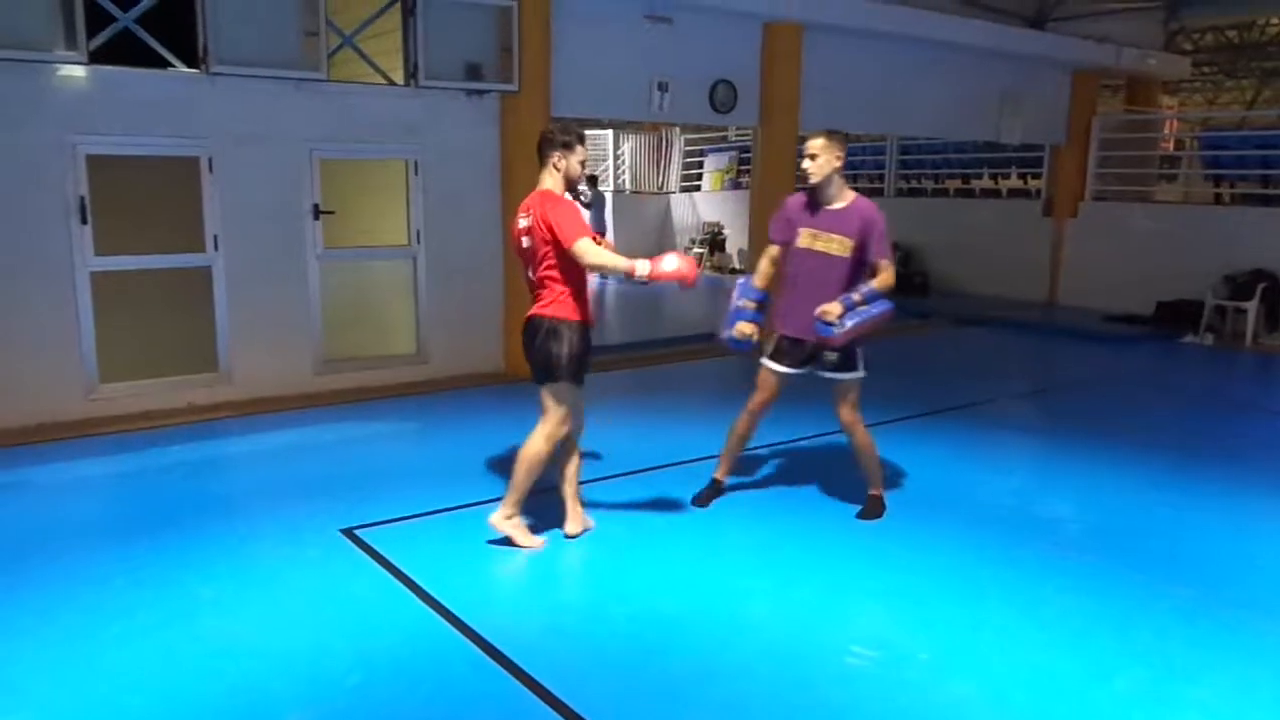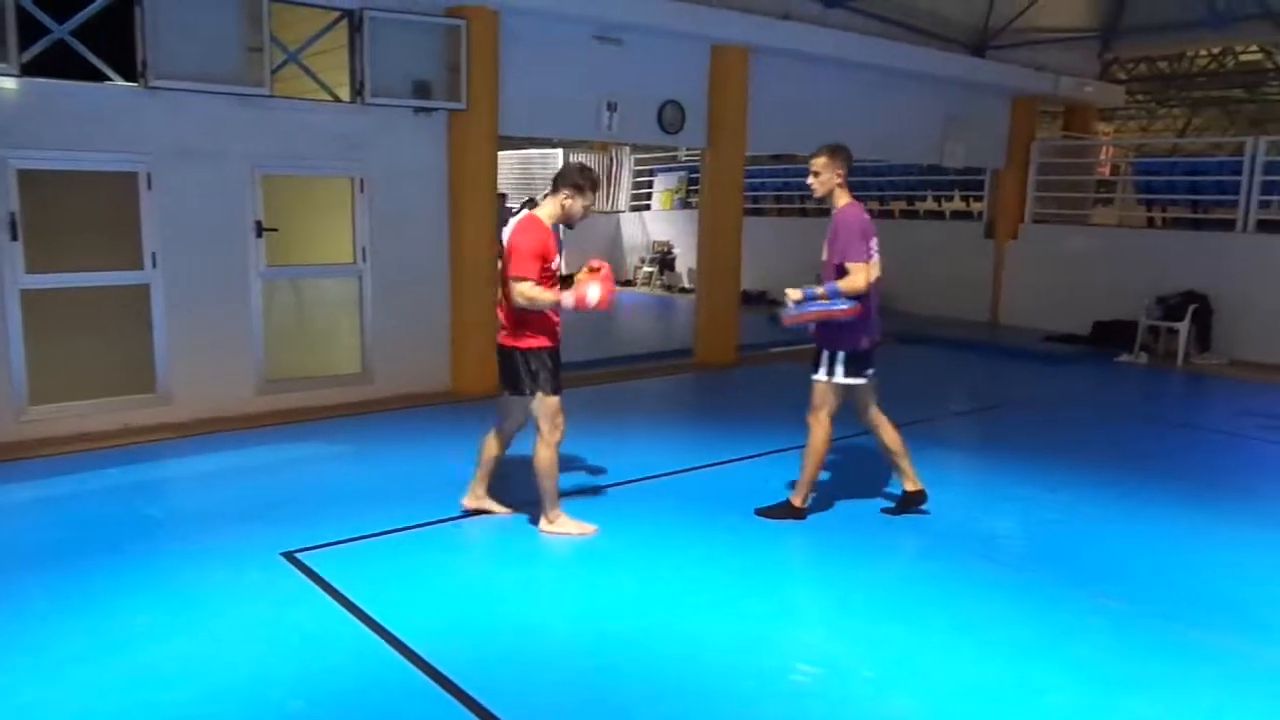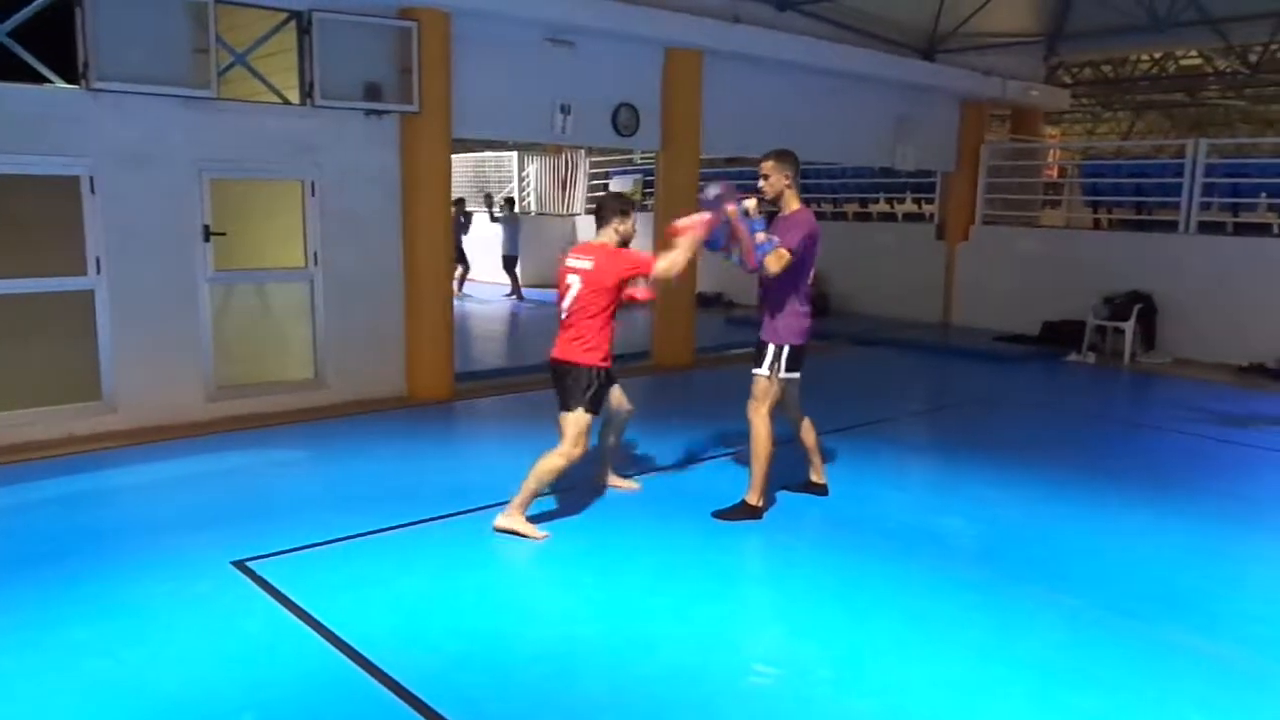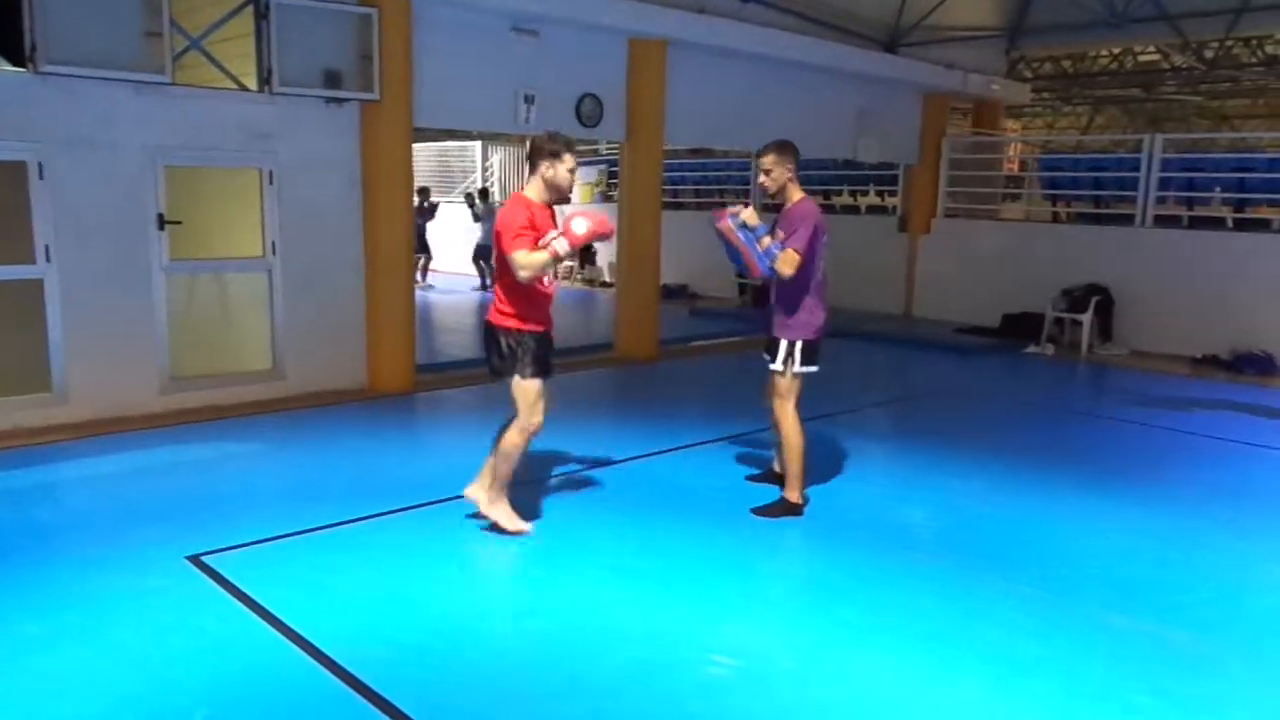
dt=1s
person 1, frame 1
left shoulder: (526, 210)
right shoulder: (558, 205)
right elbow: (589, 256)
left wrist: (595, 251)
right wrist: (648, 268)
left hip: (540, 324)
right hip: (562, 324)
left knee: (570, 418)
right knee: (554, 423)
left ankle: (573, 512)
right ankle: (508, 513)
person 1, frame 2
left shoulder: (540, 229)
right shoulder: (532, 233)
right elbow: (522, 295)
left wrist: (574, 283)
right wrist: (572, 298)
left hip: (524, 344)
right hip: (530, 346)
left knee: (509, 422)
right knee: (551, 430)
left ankle: (477, 493)
right ankle: (552, 516)
person 1, frame 3
left shoulder: (575, 255)
right shoulder: (616, 259)
right elbow: (670, 267)
left wrist: (620, 295)
right wrist: (694, 231)
left hip: (589, 361)
right hip: (580, 364)
left knee: (621, 411)
right knee: (571, 448)
left ankle: (607, 474)
right ankle: (512, 513)
person 1, frame 4
left shoulder: (545, 210)
right shoulder: (516, 212)
right elbow: (524, 268)
left wrist: (583, 237)
right wrist: (566, 242)
left hip: (534, 327)
right hip: (513, 329)
left knee: (530, 415)
right knee: (531, 419)
left ankle: (482, 484)
right ankle: (494, 497)
person 2, frame 1
left shoulder: (867, 215)
right shoulder: (795, 207)
left elbow: (886, 277)
right elbow: (770, 261)
left wrist: (848, 304)
right wrist: (745, 313)
left hip: (836, 335)
right hip: (791, 329)
left knee: (848, 418)
right knee: (755, 406)
left ankle: (876, 491)
right ankle: (719, 477)
person 2, frame 2
left shoulder: (846, 220)
right shoulder: (854, 216)
left elbow: (859, 281)
left wrist: (808, 294)
right wrist: (820, 297)
left hip: (843, 338)
right hip: (855, 334)
left knee: (818, 417)
right knee: (870, 413)
left ankle: (798, 502)
right ankle: (912, 487)
person 2, frame 3
left shoulder: (802, 221)
right shoulder: (782, 220)
left elbow: (773, 265)
left hip: (783, 331)
right hip: (784, 329)
left knee: (758, 411)
right knee: (793, 407)
left ankle: (754, 501)
right ankle: (817, 477)
person 2, frame 4
left shoulder: (806, 213)
right shoulder: (787, 211)
left elbow: (785, 268)
right elbow: (771, 259)
left wrist: (757, 228)
right wrist: (748, 231)
left hip: (799, 325)
right hip: (787, 321)
left knee: (784, 406)
right knee: (778, 400)
left ankle: (793, 497)
right ankle: (780, 468)
